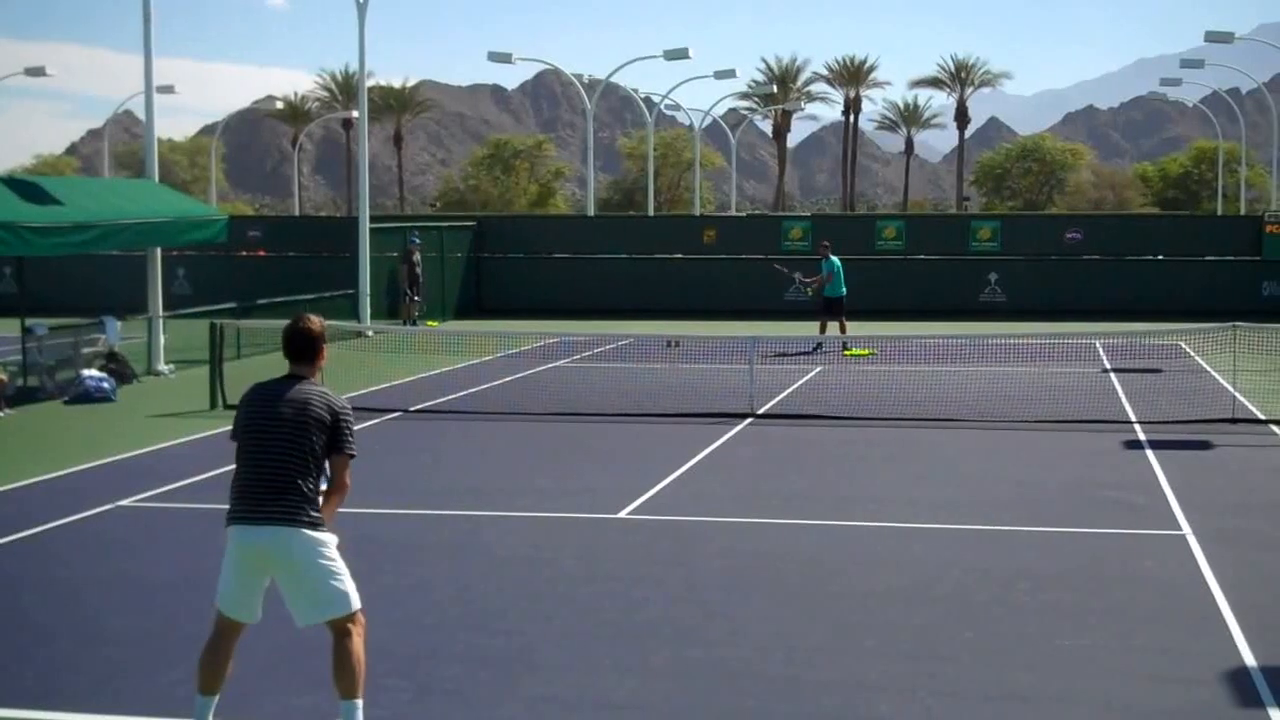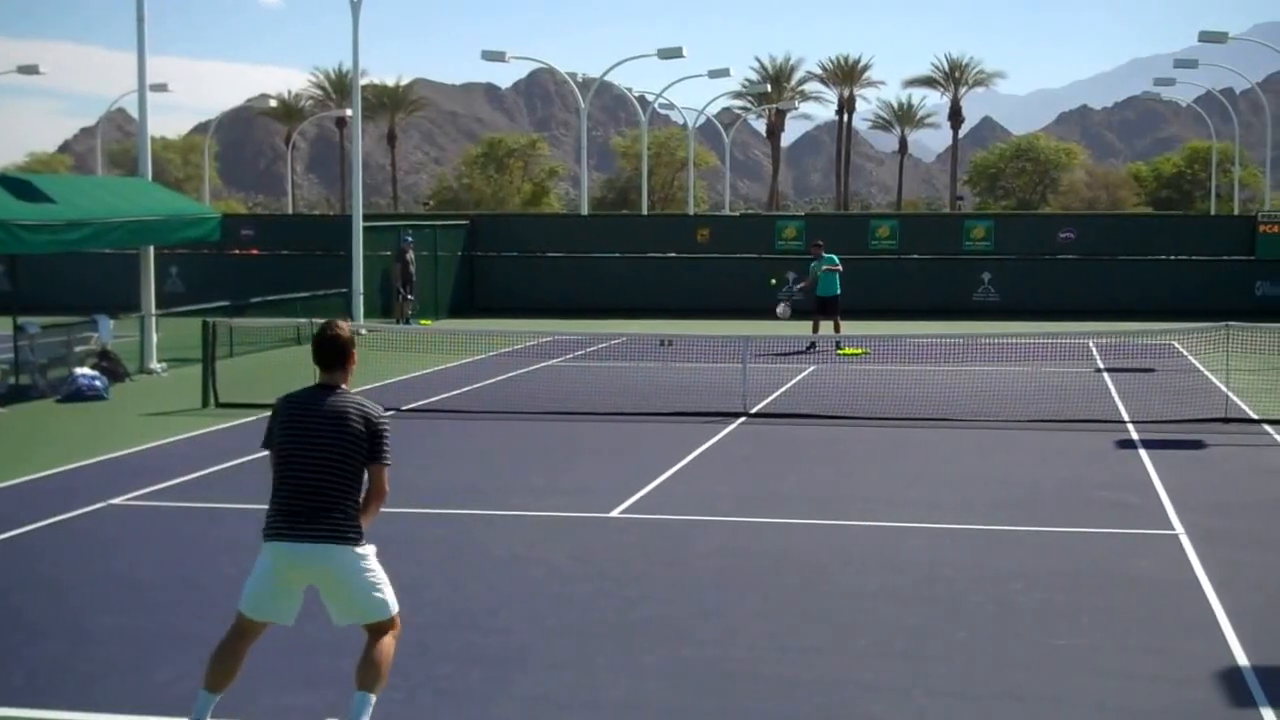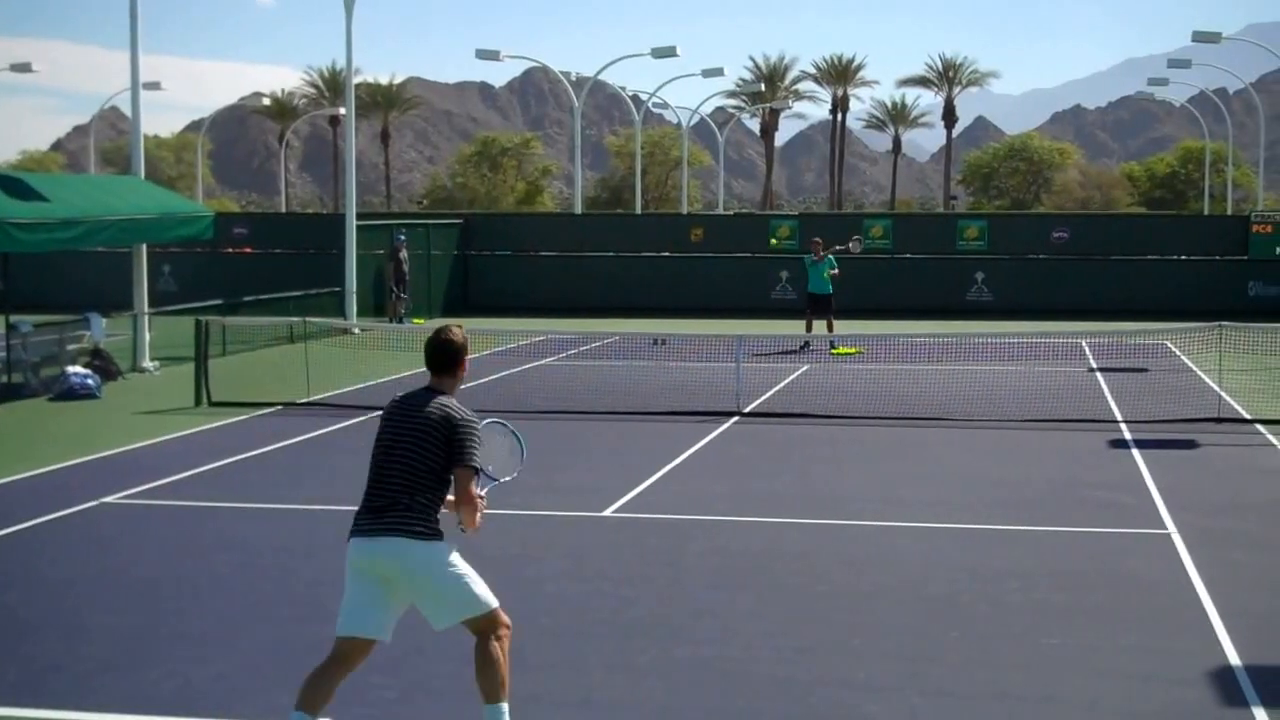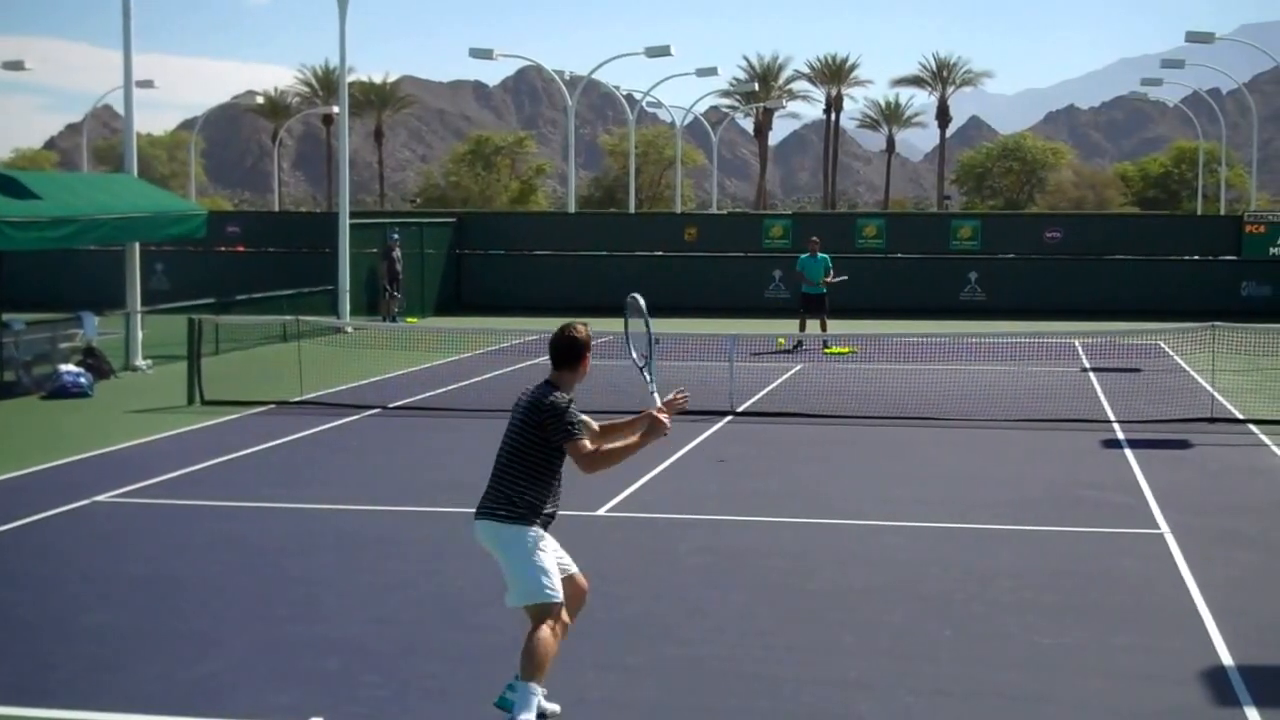
dt=0.4s
person 1, frame 1
left shoulder: (252, 397)
right shoulder: (335, 406)
right elbow: (340, 484)
right wrist: (323, 514)
left hip: (243, 528)
right hip: (299, 531)
left knee: (226, 627)
right knee: (350, 627)
person 1, frame 2
left shoulder: (285, 406)
right shoulder: (371, 415)
left elbow: (279, 472)
right elbow: (379, 492)
left hip: (281, 540)
right hip: (340, 547)
left knee: (243, 630)
right knee: (385, 628)
person 1, frame 3
left shoulder: (395, 408)
right shoulder: (461, 419)
right elbow: (464, 496)
right wrist: (471, 519)
left hip: (365, 543)
right hip: (416, 545)
left knee: (345, 656)
right knee: (495, 630)
person 1, frame 4
left shoulder: (539, 397)
right shoulder: (558, 406)
left elbow: (598, 434)
right elbow: (588, 461)
left wrist: (650, 417)
right wrist: (645, 437)
left hip: (511, 523)
right hip: (512, 526)
left knee: (576, 593)
right knee: (552, 620)
